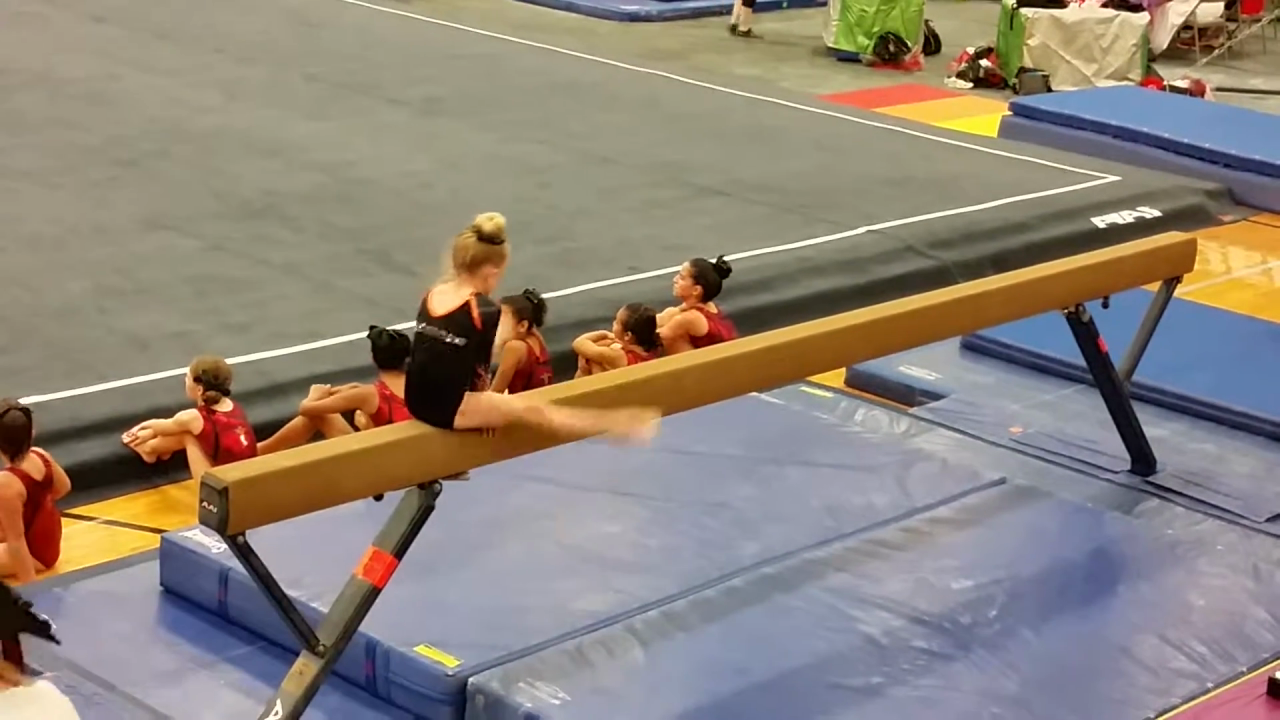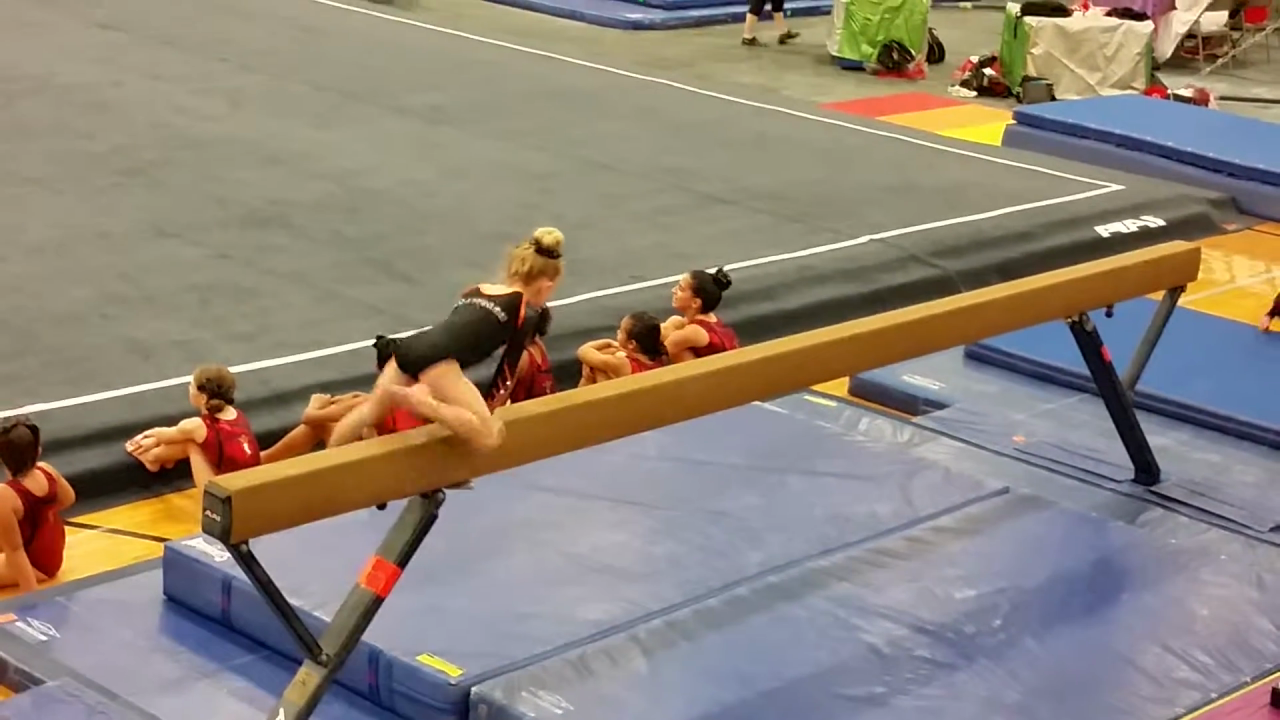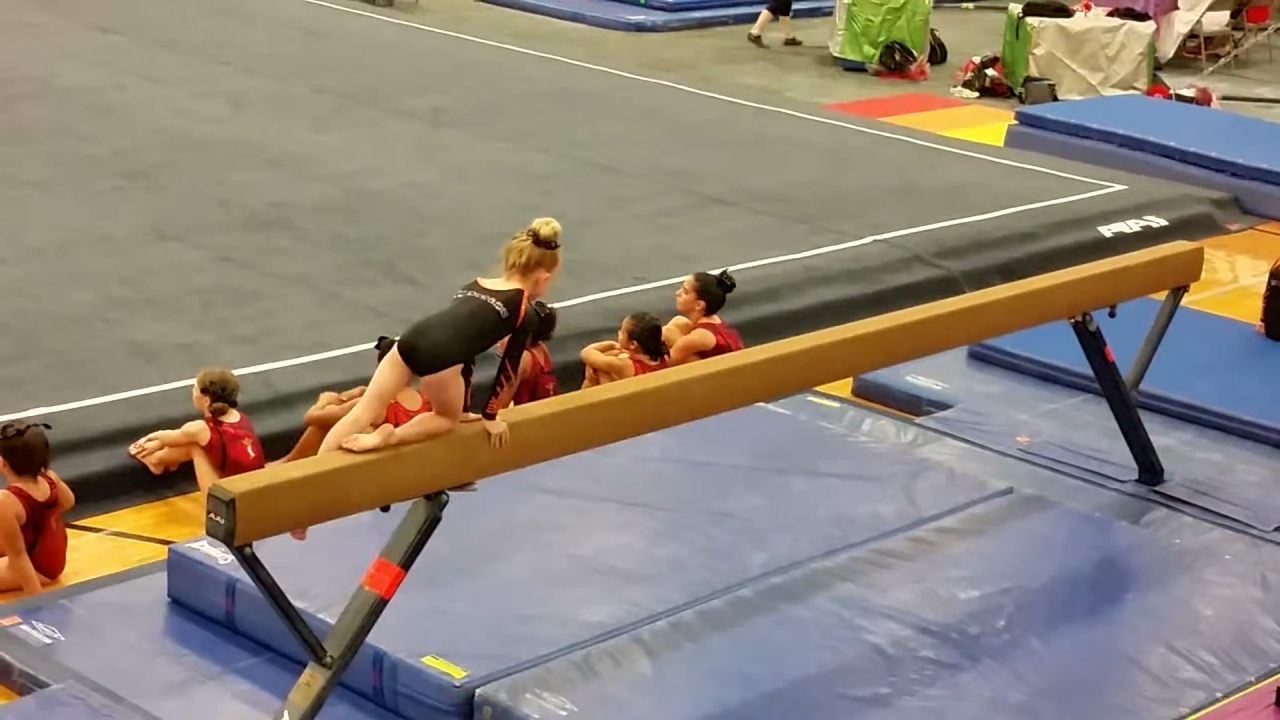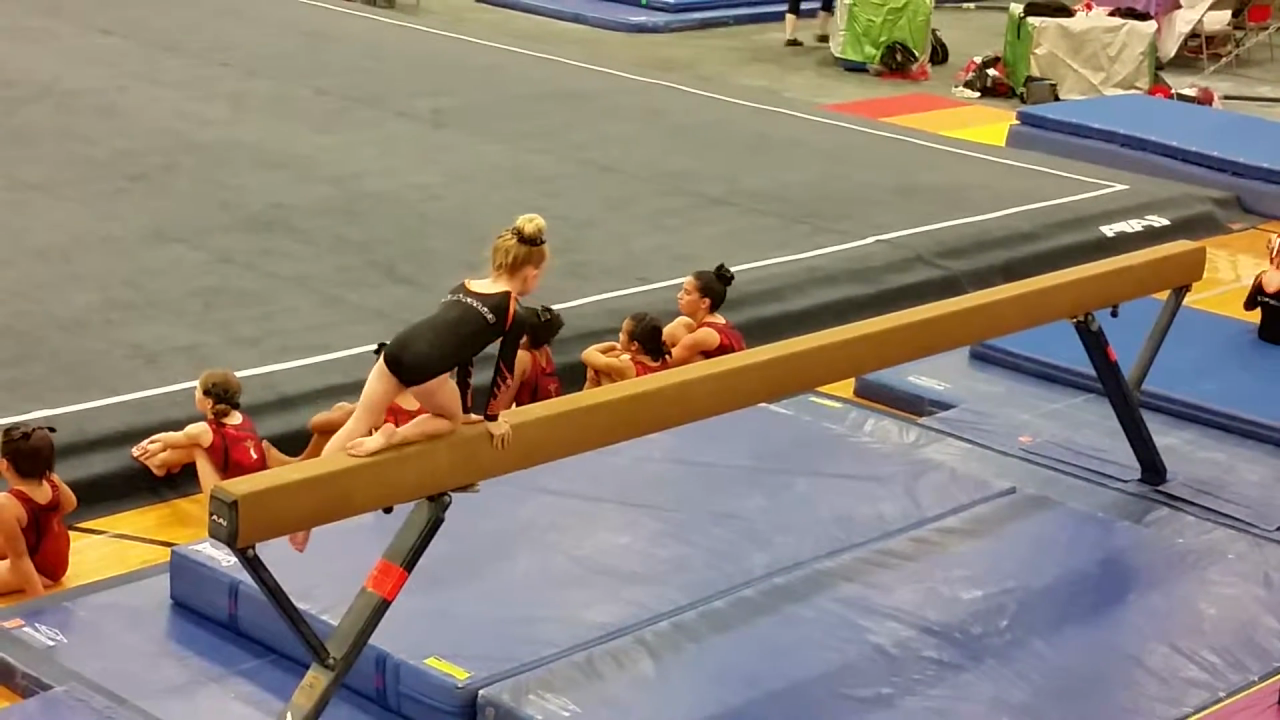
dt=0.4s
person 1, frame 1
left shoulder: (431, 296)
right shoulder: (486, 311)
right elbow: (480, 369)
right wrist: (485, 411)
left hip: (416, 404)
right hip: (447, 410)
right knee: (537, 411)
right ankle: (619, 423)
person 1, frame 2
left shoulder: (475, 291)
right shoulder: (523, 316)
left wrist: (460, 398)
right wrist: (483, 408)
left hip: (410, 346)
right hip: (436, 359)
left knee: (369, 409)
right knee: (487, 437)
right ankle: (420, 401)
person 1, frame 3
left shoulder: (474, 286)
right shoulder: (524, 315)
right elbow: (508, 371)
left wrist: (462, 408)
right wrist: (491, 417)
left hip: (412, 339)
right hip: (438, 358)
left knee: (363, 412)
right knee: (448, 418)
right ankle: (390, 437)
person 1, frame 4
left shoulder: (463, 287)
right shoulder: (516, 316)
right elbow: (504, 372)
left wrist: (465, 408)
right wrist: (492, 418)
left hip: (397, 348)
right hip: (425, 366)
left knee: (357, 424)
right knee: (451, 418)
right ankle: (391, 436)
